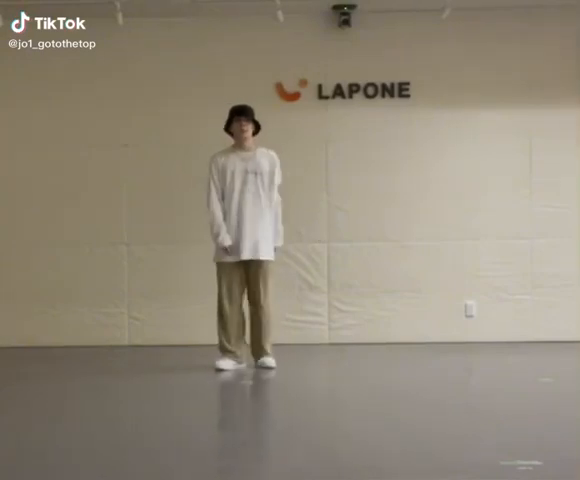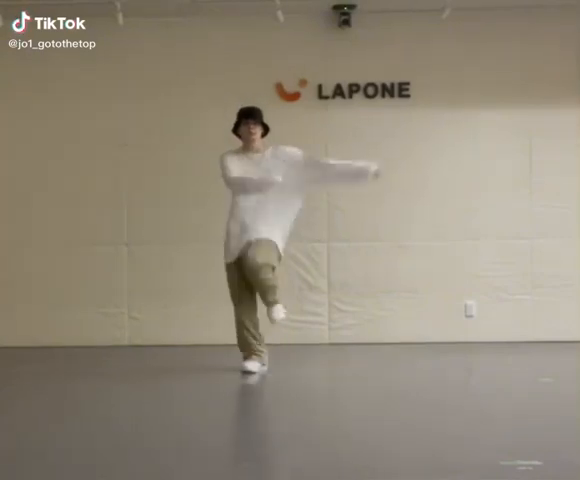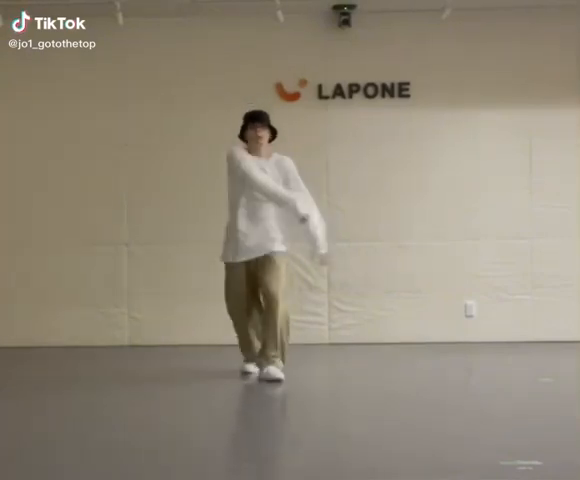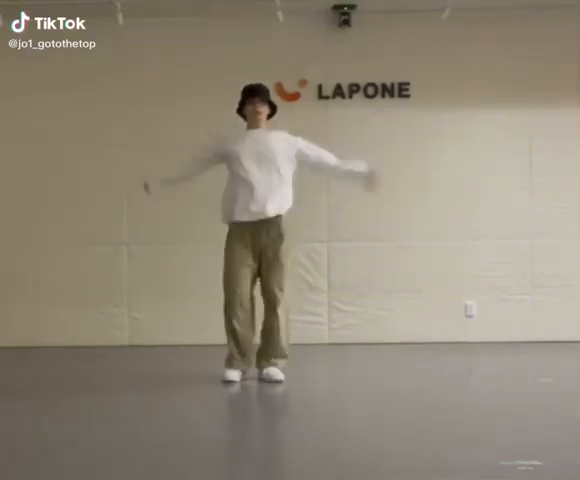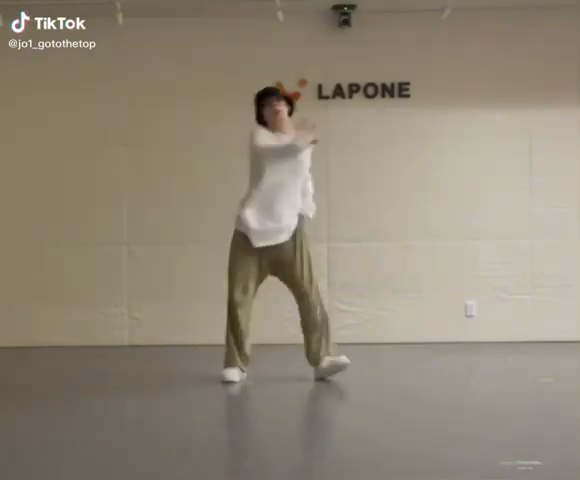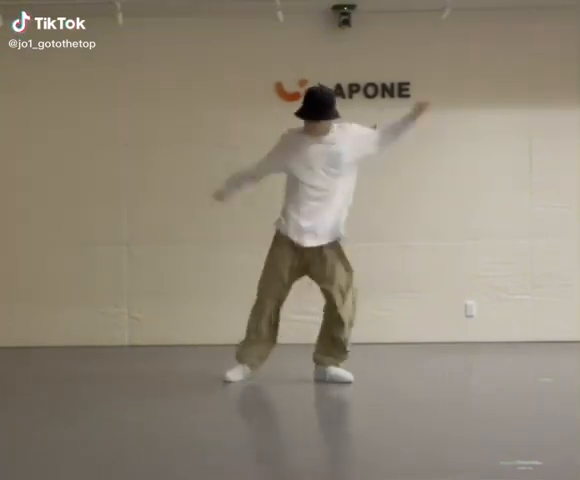
dt=0.7s
person 1, frame 1
left shoulder: (270, 158)
right shoulder: (219, 161)
left elbow: (274, 200)
right elbow: (214, 202)
left wrist: (277, 235)
right wrist: (222, 236)
left hip: (261, 241)
right hip: (229, 242)
left knee: (261, 301)
right knee: (229, 301)
left ankle: (263, 352)
right ankle: (232, 354)
person 1, frame 2
left shoulder: (284, 155)
right shoulder: (229, 159)
left elbow: (325, 168)
right elbow: (235, 183)
left wrist: (362, 169)
right wrist: (267, 180)
left hip: (266, 233)
right hip: (236, 238)
left knee: (256, 263)
right knee: (242, 303)
left ankle: (273, 301)
right ankle: (254, 355)
person 1, frame 3
left shoulder: (284, 164)
right shoulder: (236, 156)
left elbow: (306, 203)
right elbow: (258, 182)
left wrist: (319, 240)
right wrist: (294, 203)
left hip: (273, 245)
right hip: (240, 246)
left knee: (273, 300)
right knee: (241, 310)
left ankle: (272, 361)
right ankle: (253, 357)
person 1, frame 4
left shoulder: (287, 142)
right shoulder: (231, 144)
left elbow: (322, 158)
right elbow: (200, 164)
left wrist: (358, 169)
right wrist: (165, 182)
left hip: (273, 225)
right hip: (240, 228)
left knee: (274, 296)
right knee: (237, 298)
left ankle: (272, 361)
right ankle: (238, 362)
person 1, frame 5
left shoulder: (306, 140)
right shoulder: (260, 135)
right elbow: (269, 153)
left wrist: (306, 210)
right wrist: (298, 142)
left hip: (290, 232)
right hip: (252, 231)
left knee: (308, 295)
right knee: (239, 299)
left ankle: (322, 359)
right ankle: (236, 363)
person 1, frame 6
left shoulder: (353, 135)
right shoulder: (291, 141)
left elbow: (384, 136)
right elbow: (260, 169)
left wrist: (411, 117)
right wrist: (229, 187)
left hip: (330, 237)
right hip: (290, 235)
left knee: (341, 302)
right knee: (269, 298)
left ankle: (327, 362)
right ankle: (248, 361)
